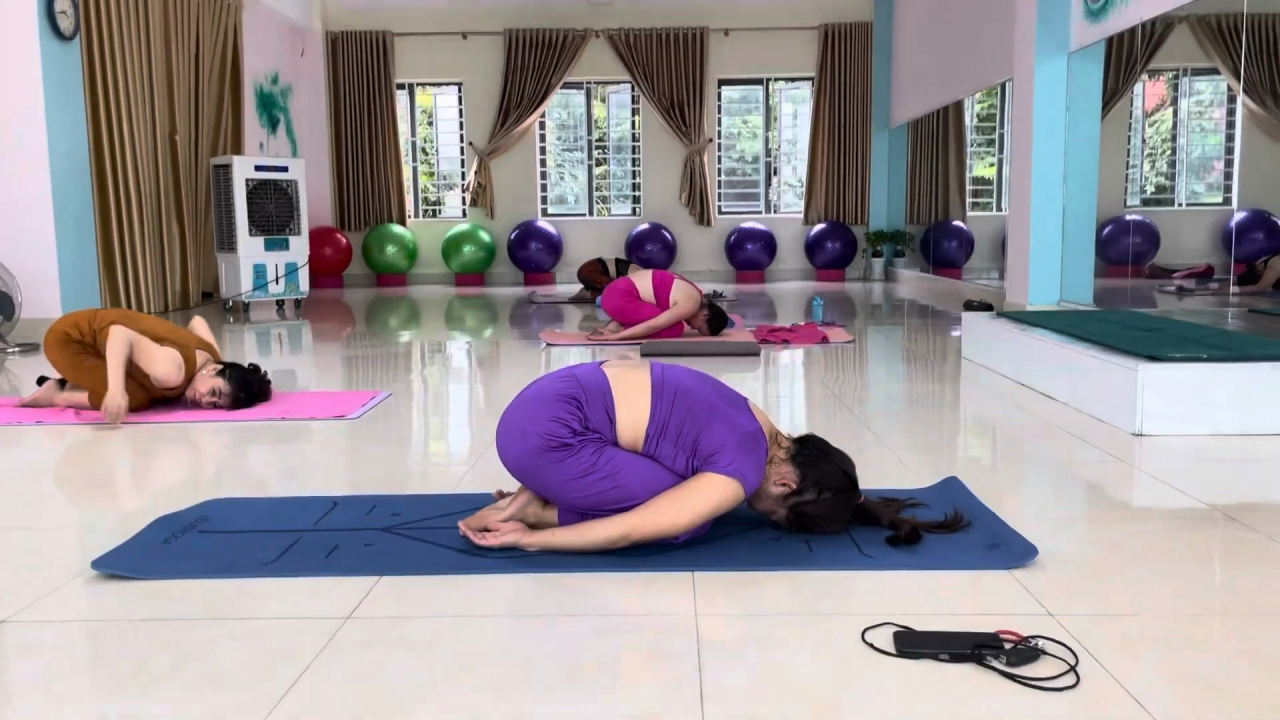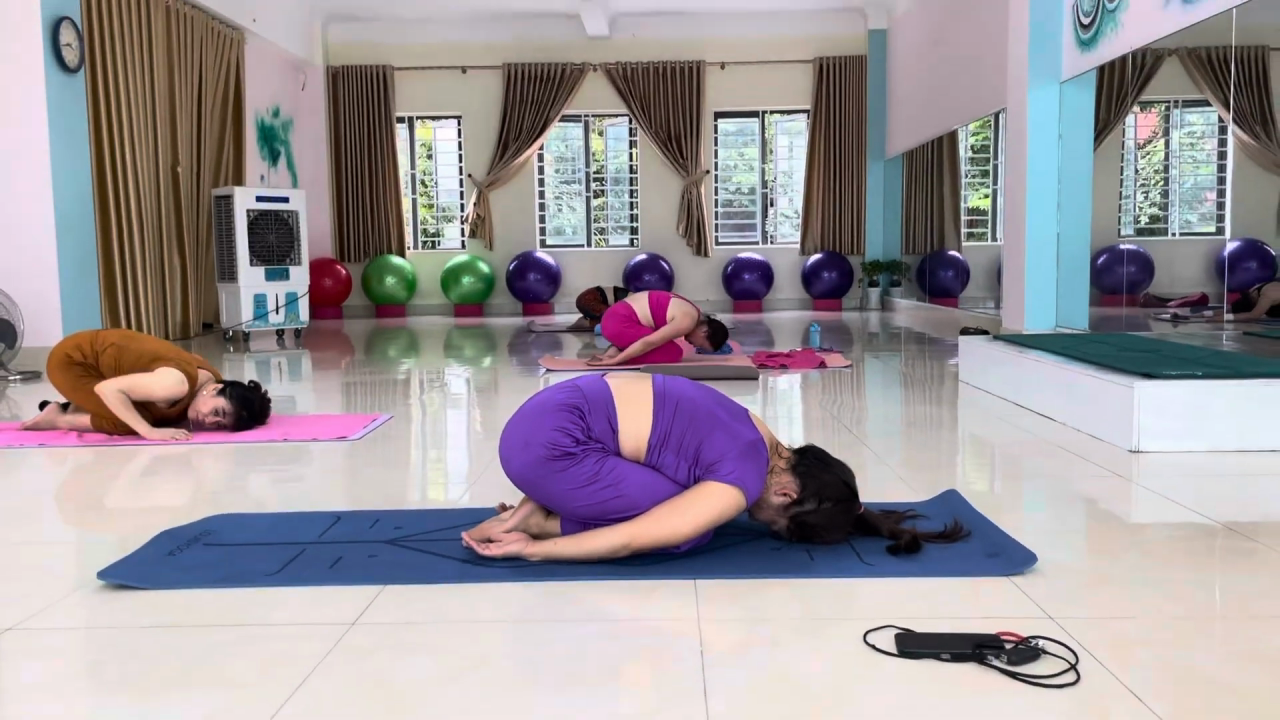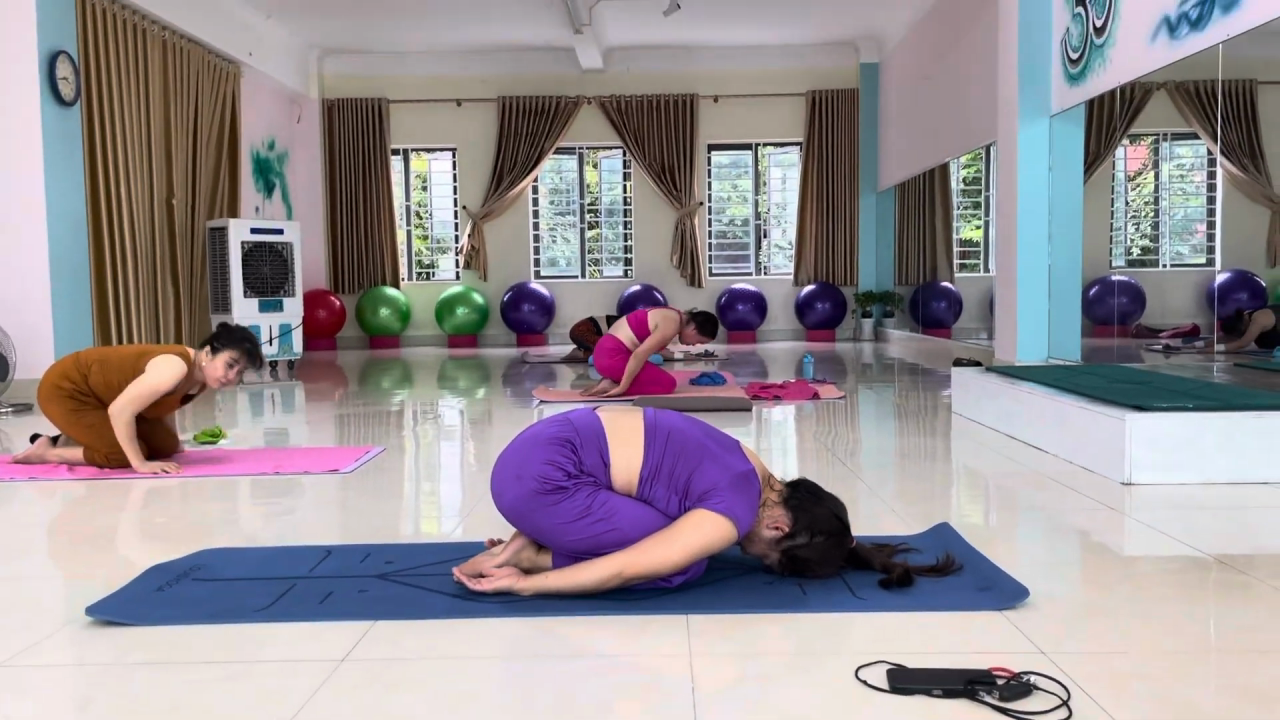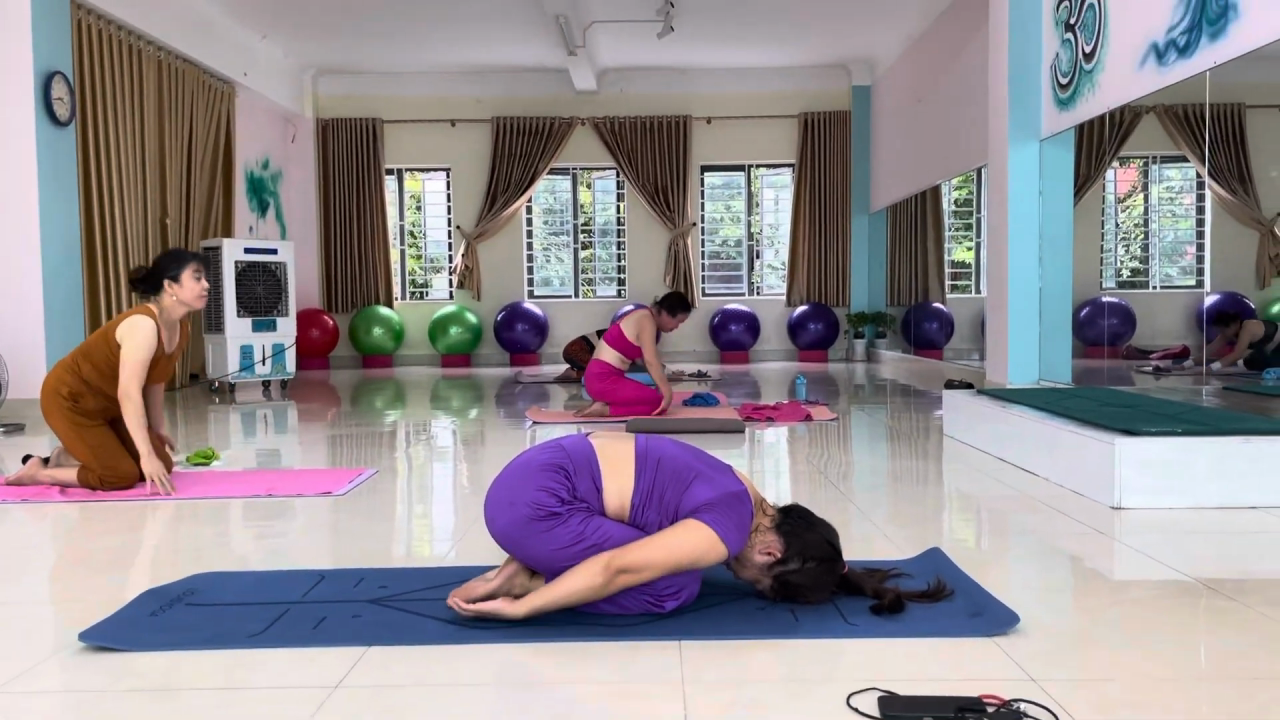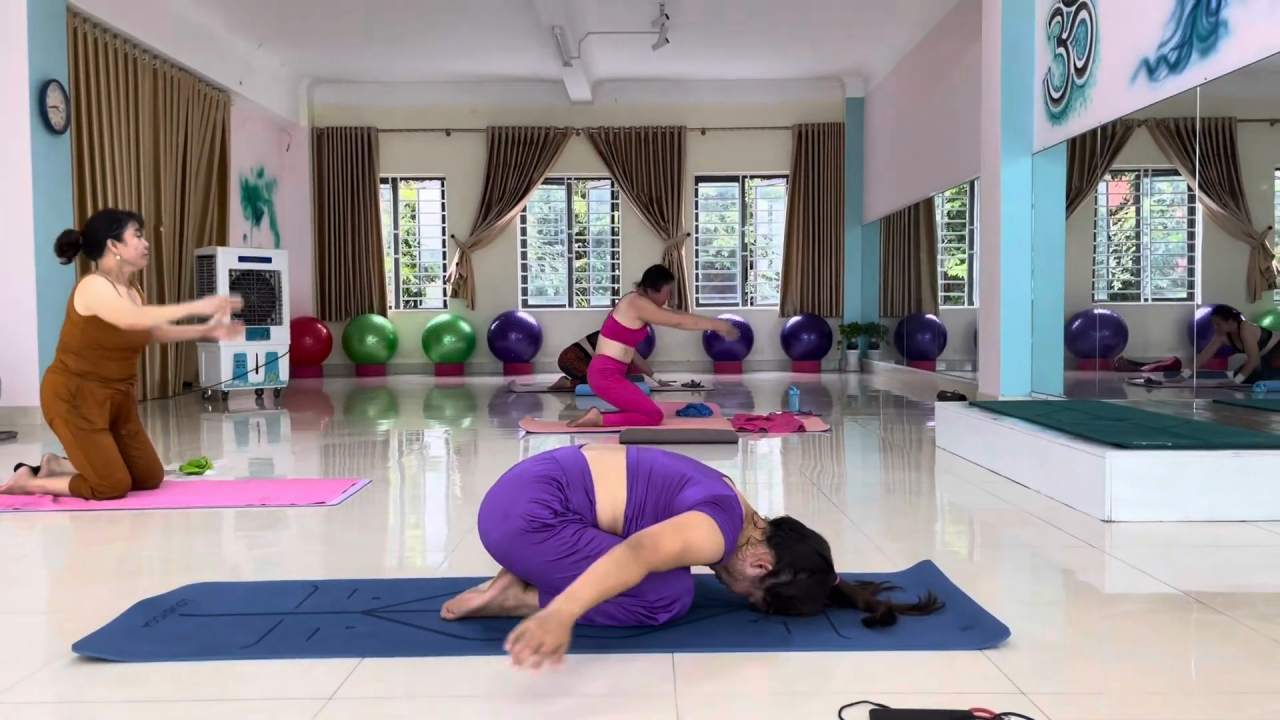
dt=0.4s
person 1, frame 1
left shoulder: (751, 423)
right shoulder: (738, 472)
right elbow: (631, 531)
right wrist: (531, 539)
left hip: (548, 400)
right hip: (543, 434)
left knee: (677, 492)
right knee: (689, 519)
left ankle: (538, 500)
right ankle: (536, 513)
person 1, frame 2
left shoulder: (751, 435)
right shoulder: (741, 481)
right elbow: (634, 540)
right wrist: (534, 549)
left hip: (554, 413)
right hip: (548, 444)
left knee: (680, 506)
right knee: (688, 529)
left ankle: (542, 508)
right ankle: (539, 524)
person 1, frame 3
left shoulder: (743, 468)
right shoulder: (733, 512)
right elbow: (625, 570)
right wrist: (527, 585)
left hip: (544, 448)
right hip: (539, 476)
left knee: (665, 533)
right knee: (681, 564)
left ankle: (536, 543)
right ankle: (532, 559)
person 1, frame 4
left shoulder: (733, 493)
right shoulder: (725, 530)
right elbow: (620, 571)
right wrist: (521, 608)
left hip: (537, 475)
right hip: (532, 501)
left knee: (662, 558)
right knee: (673, 587)
left ankle: (530, 568)
right ankle: (522, 587)
person 1, frame 5
left shoulder: (725, 503)
right shoulder: (718, 533)
right elbow: (636, 551)
right wrist: (560, 617)
left hip: (530, 487)
right hip: (525, 515)
left knee: (662, 576)
right knee: (668, 596)
left ankle: (527, 579)
right ankle: (522, 600)
person 2, frame 1
left shoulder: (211, 354)
right shoulder: (174, 372)
left elbow: (198, 320)
right elbow: (119, 334)
right wrist: (116, 390)
left hip: (97, 332)
right hip: (68, 337)
right knee: (127, 401)
left ankle: (72, 385)
right ankle: (55, 395)
person 2, frame 2
left shoulder: (207, 379)
right shoulder: (177, 383)
right elbow: (107, 389)
right wrist: (148, 430)
left hip: (100, 356)
right hip: (71, 360)
left knee: (174, 419)
right knee: (132, 423)
left ankle: (76, 408)
right ankle: (58, 418)
person 2, frame 3
left shoulder: (201, 376)
right shoulder: (175, 367)
left elbow: (165, 408)
right elbow: (118, 411)
right wrist: (139, 463)
left hip: (95, 392)
right hip: (65, 390)
left knee: (166, 448)
right knee: (123, 457)
left ankle: (78, 440)
right ankle: (47, 450)
person 2, frame 4
left shoulder: (180, 327)
right shoulder: (143, 325)
left elbow: (153, 382)
right elbow: (129, 393)
left wrist: (156, 431)
right wrist: (146, 455)
left hip: (108, 403)
right hip: (71, 399)
left knee: (160, 472)
right knee: (123, 476)
left ankle: (68, 460)
right ankle: (37, 470)
person 2, frame 5
left shoulder: (129, 289)
right shoulder: (93, 287)
left elbow: (156, 332)
right elbow: (131, 319)
left wrist: (205, 330)
right wrist: (197, 308)
left hip: (116, 398)
right hip: (74, 398)
left knee: (150, 478)
right knee: (113, 486)
left ankle: (56, 466)
right ankle: (28, 481)
